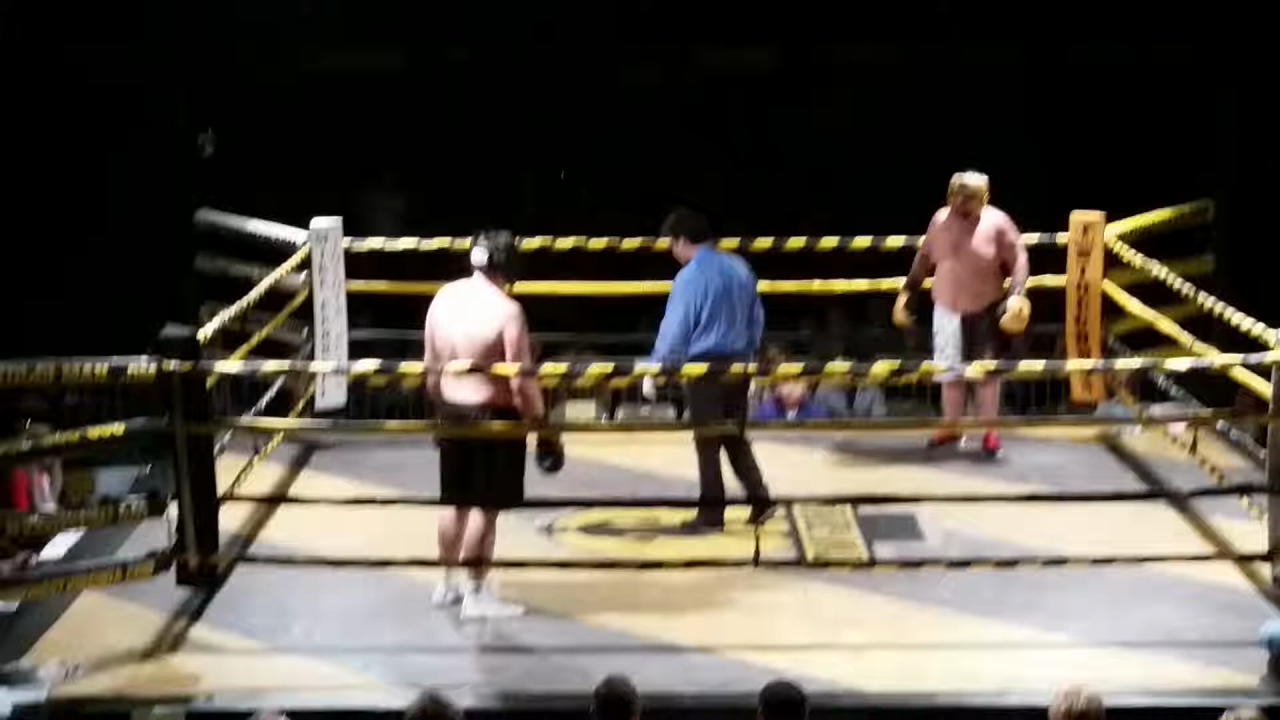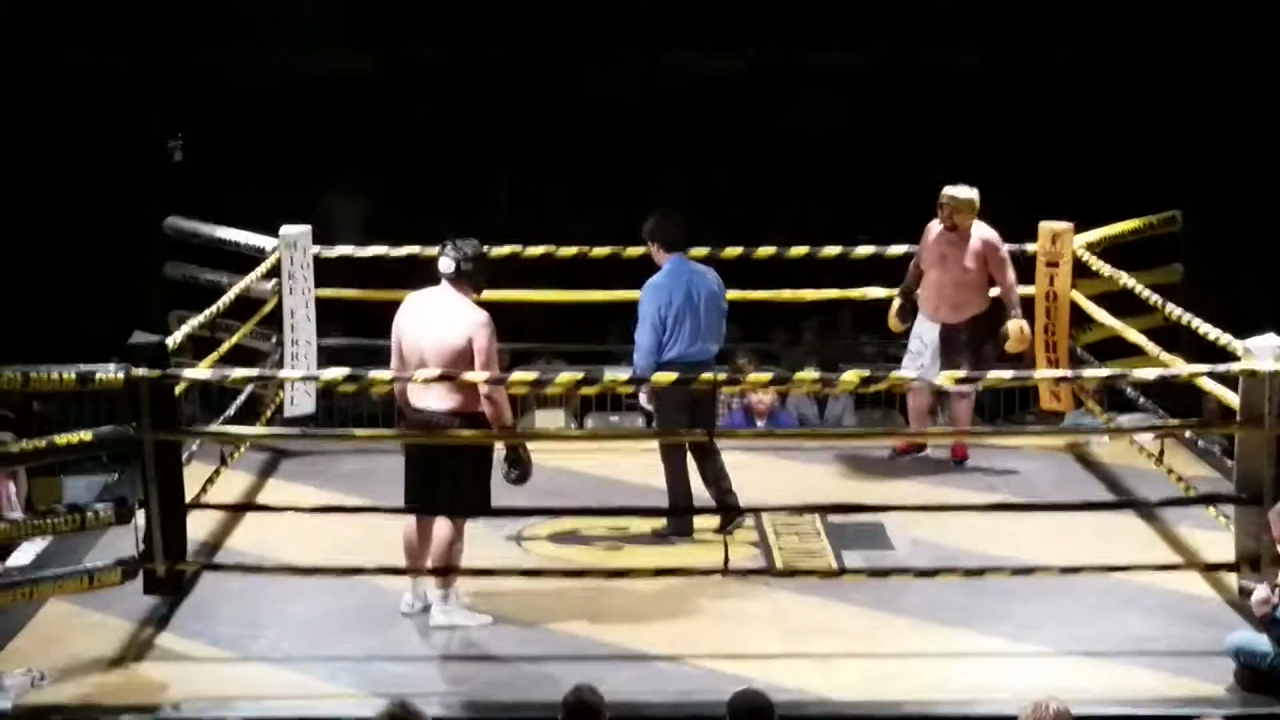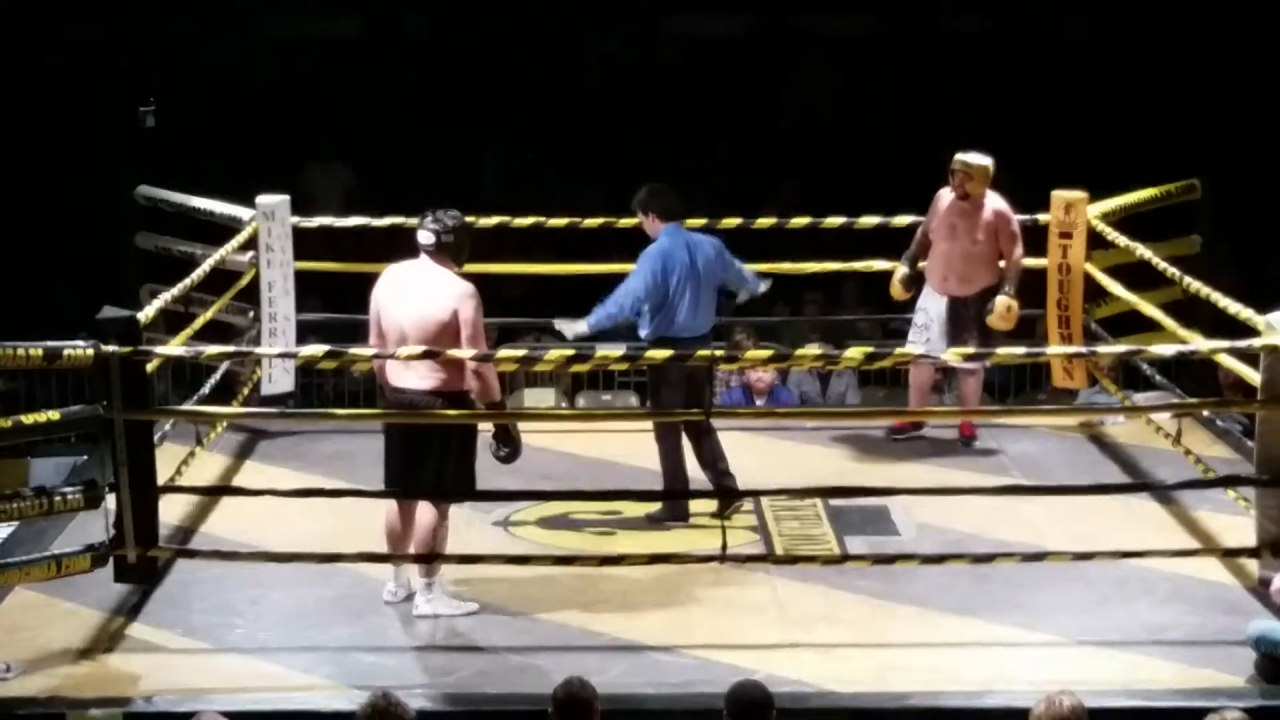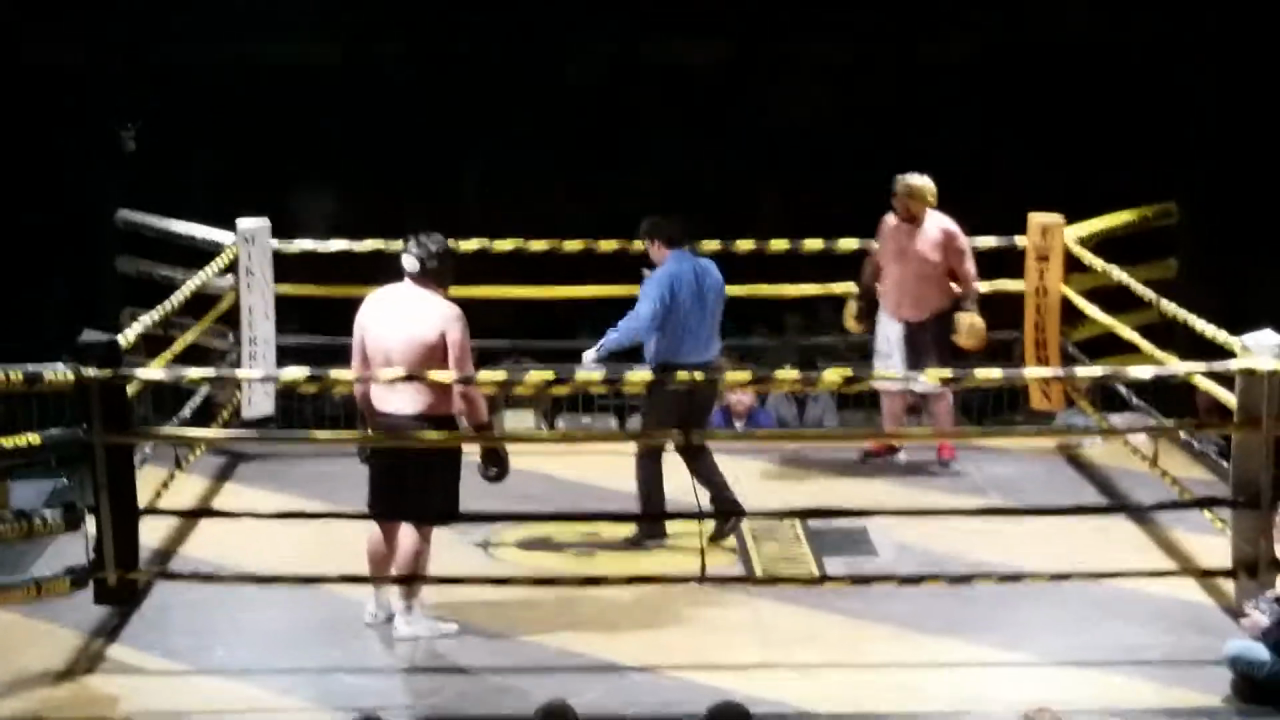
dt=0.5s
person 1, frame 1
left shoulder: (443, 298)
right shoulder: (506, 311)
left elbow: (431, 367)
right elbow: (521, 382)
right wrist: (541, 425)
left hip: (453, 412)
right hip: (493, 418)
left knee: (455, 503)
right knee: (484, 508)
left ankle: (448, 585)
right ankle: (476, 596)
person 1, frame 2
left shoulder: (410, 305)
right shoulder: (475, 319)
left elbow: (398, 373)
right elbow: (490, 389)
right wrist: (511, 437)
left hip: (420, 420)
right hip: (461, 426)
left knee: (422, 510)
right knee: (452, 516)
left ankle: (415, 593)
right ankle: (444, 604)
person 1, frame 3
left shoulder: (389, 278)
right shoulder: (460, 291)
left elbow: (376, 350)
right elbow: (477, 364)
right wrist: (499, 412)
left hip: (399, 399)
right hip: (444, 404)
left knee: (404, 495)
right knee: (435, 500)
left ankle: (397, 581)
right ankle: (428, 593)
person 1, frame 4
left shoulder: (372, 304)
right shoulder: (445, 314)
left elbow: (359, 376)
right elbow: (464, 386)
left wrist: (370, 420)
right wrist: (486, 435)
left hip: (385, 424)
right hip: (427, 428)
left knee: (385, 518)
right knee: (417, 523)
left ankle: (378, 602)
right ankle: (407, 615)
person 2, frame 1
left shoulder: (688, 278)
right shoulder: (739, 267)
left elbow: (673, 331)
right elbow: (756, 319)
right wrist: (748, 355)
left hip: (705, 367)
right hip: (737, 363)
left knee: (707, 439)
right knee: (735, 434)
left ankle: (711, 513)
right ankle: (759, 499)
person 2, frame 2
left shoulder: (657, 286)
right shoulder: (711, 278)
left elbow: (647, 342)
right elbow: (719, 329)
left hip: (671, 375)
right hip: (705, 372)
left knee: (673, 449)
right knee: (704, 443)
left ankle: (680, 522)
right ankle: (729, 508)
person 2, frame 3
left shoulder: (657, 254)
right shoulder: (709, 246)
left elbow: (629, 297)
right elbow: (735, 274)
left wrist: (588, 323)
right wrist: (753, 286)
left hip: (668, 350)
right hip: (701, 346)
left knee: (667, 429)
right knee: (699, 423)
left ankle: (676, 506)
right ankle: (726, 491)
person 2, frame 4
left shoulder: (663, 279)
right shoulder: (710, 271)
left elbow: (640, 322)
left wrist: (599, 349)
left hip: (671, 376)
right hip: (705, 372)
left knee: (649, 451)
right knee: (692, 445)
left ankle: (652, 527)
right ankle: (727, 507)
person 3, frame 1
left shoulder: (997, 222)
right shoulder: (940, 220)
left elbow: (1018, 259)
right elbow: (925, 256)
left wrist: (1016, 293)
right wrist: (910, 288)
left hip: (985, 311)
right hip: (947, 310)
left knee: (986, 372)
right knee: (948, 372)
left ankle: (990, 432)
right ankle: (952, 429)
person 3, frame 2
left shoulder: (986, 239)
right shoulder: (932, 229)
left elbow: (1006, 279)
right elbow: (918, 263)
left wrist: (1014, 314)
right wrist: (904, 294)
left hip: (967, 324)
right hip: (927, 320)
left knee: (962, 385)
right knee: (915, 380)
left ankle: (960, 442)
right ankle: (917, 439)
person 3, frame 3
left shoulder: (998, 211)
right shoulder: (942, 197)
left elbow: (1013, 254)
right elbow: (926, 232)
left wrist: (1007, 291)
right wrist: (910, 262)
left hip: (976, 297)
right hip: (934, 292)
left knee: (970, 361)
right knee: (920, 353)
left ankle: (968, 421)
right ankle: (914, 418)
person 3, frame 4
left shoulder: (944, 230)
right shoulder: (888, 224)
left elbow: (966, 272)
right elbow: (875, 262)
left wrist: (968, 308)
right wrist: (863, 296)
left hip: (931, 319)
right hip: (891, 318)
left knee: (935, 383)
right knee: (889, 382)
left ankle: (945, 443)
right ankle: (891, 442)
